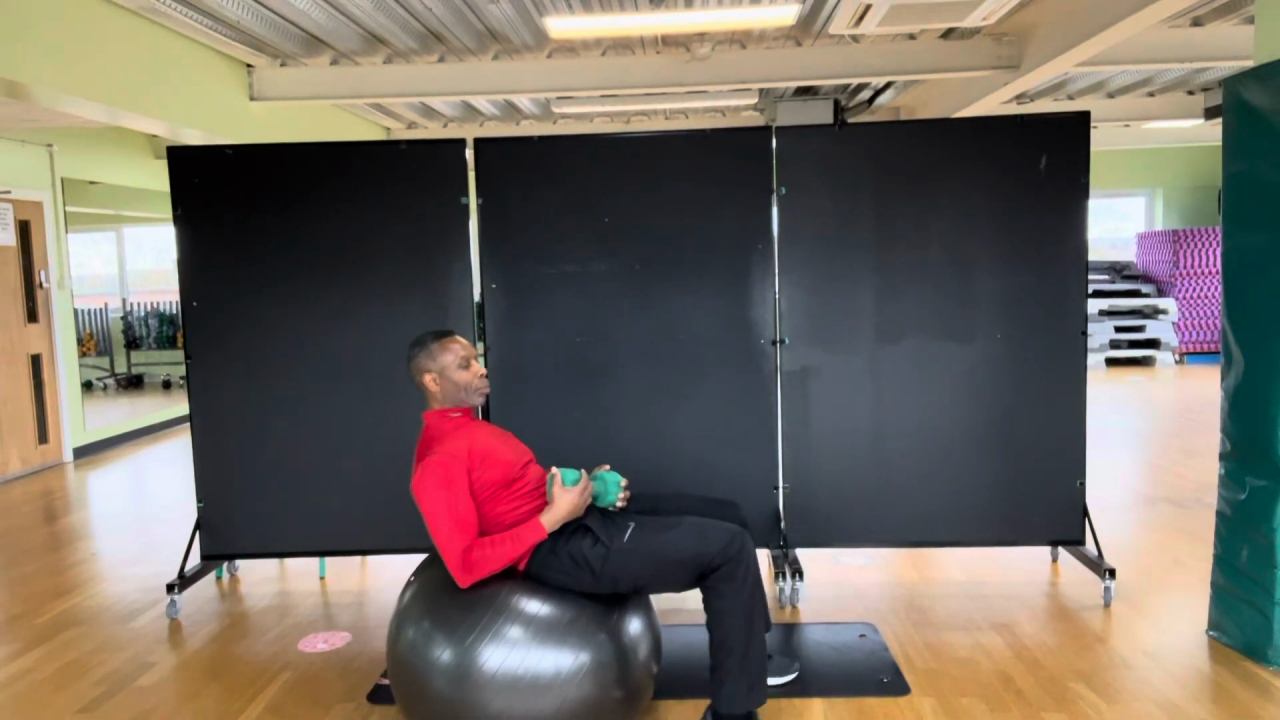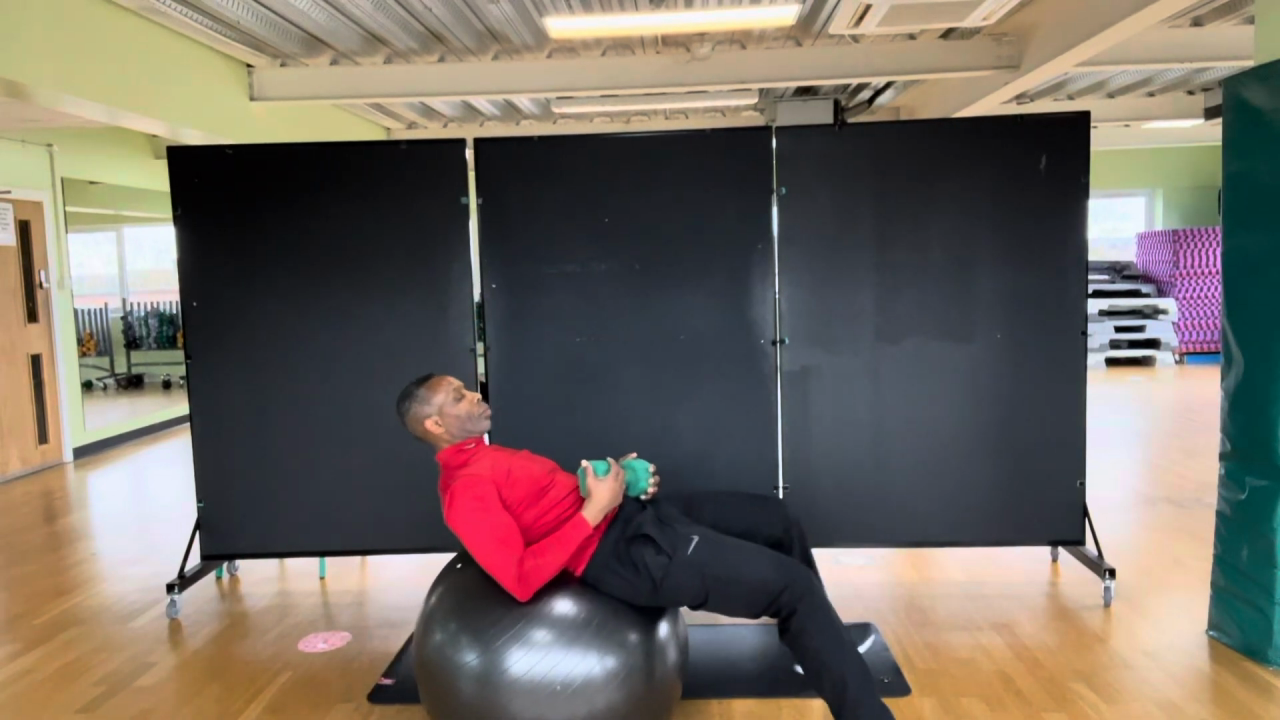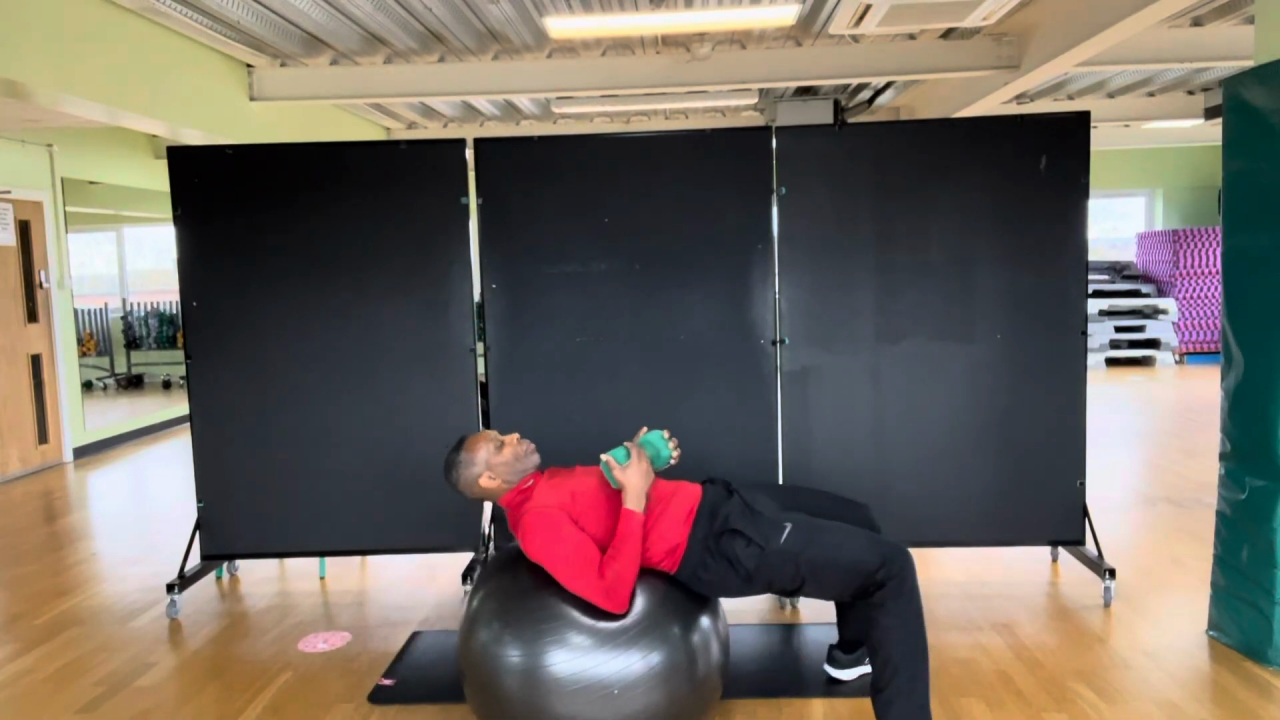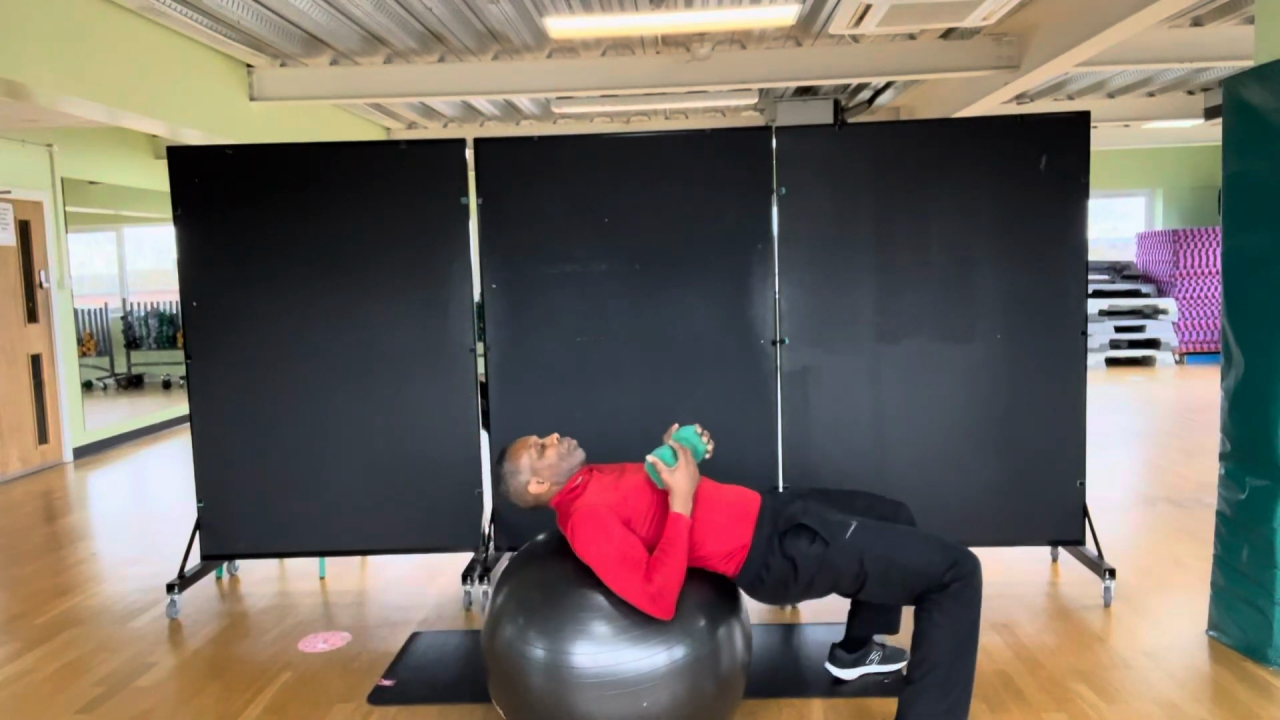
dt=0.5s
person 1, frame 1
left shoulder: (472, 428)
right shoulder: (438, 461)
right elbow: (465, 565)
left wrist: (589, 486)
right wrist: (554, 516)
left hip: (585, 516)
right hip: (564, 548)
left knee: (726, 517)
right knee: (729, 547)
left ankle: (745, 656)
person 1, frame 2
left shoulder: (482, 459)
right shoulder: (465, 490)
right elbow: (522, 578)
left wrist: (620, 484)
right wrist: (596, 510)
left hip: (636, 517)
right hip: (629, 552)
left knee: (774, 518)
right knee: (793, 583)
left ankle: (818, 645)
person 1, frame 3
left shoulder: (539, 484)
right shoulder: (536, 519)
right elbow: (613, 593)
left wrist: (641, 462)
right wrist: (635, 496)
left hip: (714, 502)
right hip: (722, 544)
left knee: (856, 521)
right knee: (888, 565)
left ankle: (853, 649)
person 1, frame 4
left shoulder: (589, 480)
right shoulder: (586, 517)
right elbow: (659, 598)
left wrist: (677, 456)
right wrist: (681, 496)
left hip: (770, 515)
right hip: (776, 554)
left knee: (895, 519)
right knee: (956, 570)
left ankle: (855, 650)
